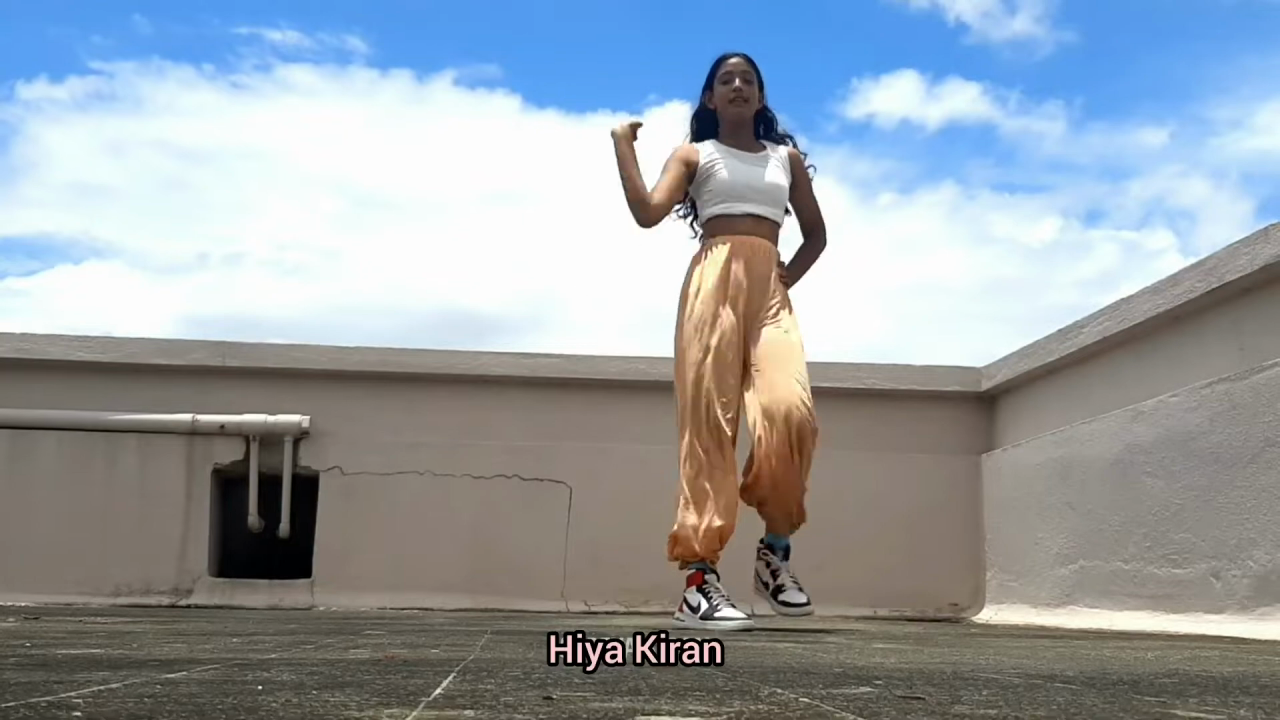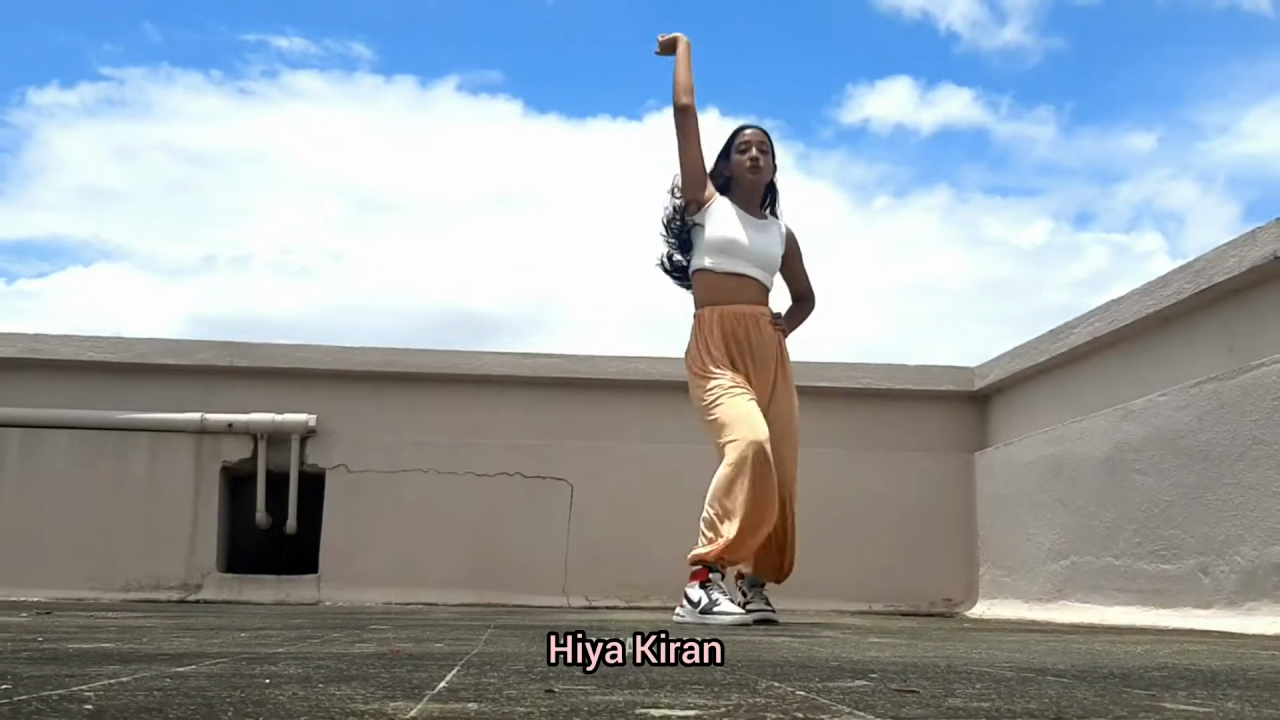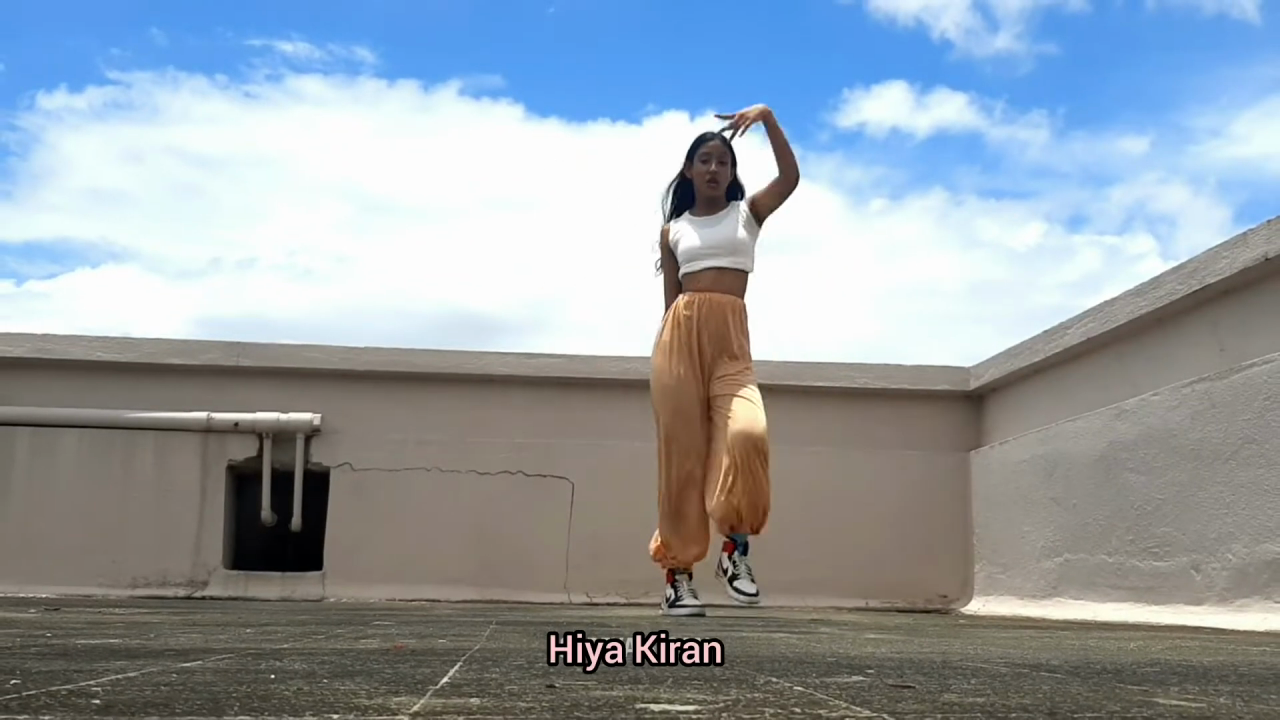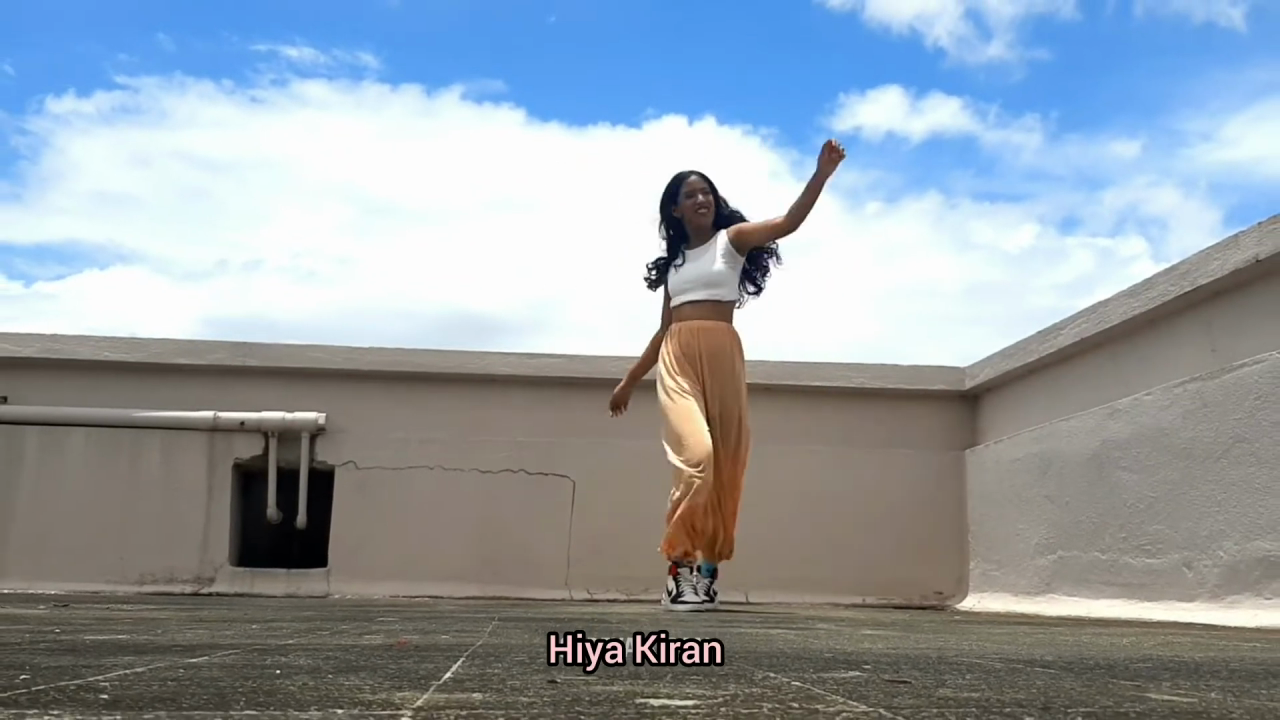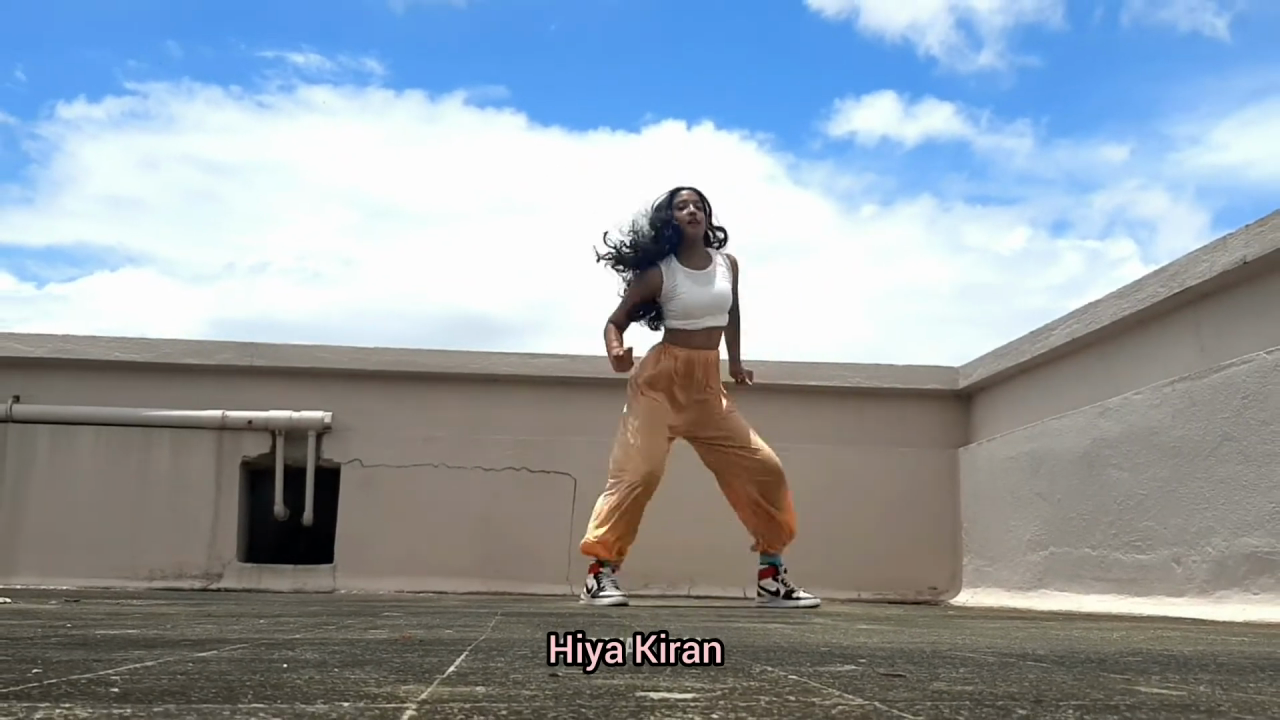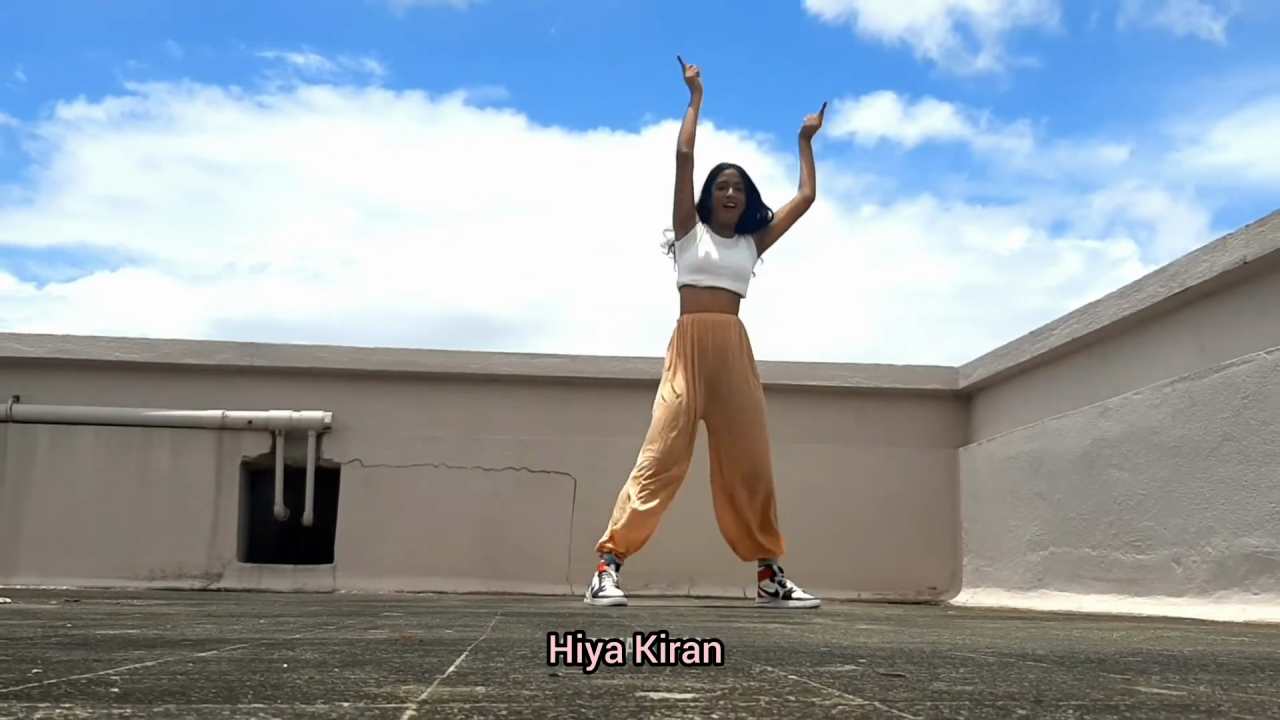
dt=0.7s
person 1, frame 1
left shoulder: (787, 157)
right shoulder: (694, 155)
left elbow: (815, 234)
right elbow: (647, 214)
left wrist: (784, 279)
right wrist: (623, 142)
left hip: (768, 289)
right hip: (714, 281)
left knee: (790, 410)
right knee: (708, 416)
left ankle: (776, 549)
right ankle: (699, 575)
person 1, frame 2
left shoulder: (781, 234)
right shoulder: (705, 200)
left elbow: (805, 296)
right elbow: (683, 111)
left wrist: (782, 326)
right wrist: (682, 50)
left hip: (766, 350)
right hip: (713, 347)
left knee: (776, 471)
right knee: (748, 446)
left ankle: (754, 584)
right ankle: (704, 580)
person 1, frame 3
left shoulder: (751, 211)
right shoulder: (672, 229)
left elbow: (790, 177)
left wrist: (766, 117)
right wrist: (661, 358)
left hip: (732, 336)
right hip: (681, 335)
left knee: (746, 432)
right knee: (681, 453)
left ankle: (735, 547)
right ankle: (678, 575)
person 1, frame 4
left shoulder: (731, 238)
right shoulder: (673, 261)
left elbow: (789, 222)
left wrist: (822, 173)
right wrist: (628, 382)
left hip: (724, 356)
right hip: (675, 362)
left knee: (724, 467)
right knee: (696, 457)
left ankle: (707, 569)
right ankle: (679, 568)
person 1, frame 5
left shoulder: (728, 263)
right shoulder: (658, 270)
right elbow: (616, 321)
left wrist: (736, 363)
right wrist: (616, 349)
left hip: (707, 385)
right hip: (661, 381)
left knee: (765, 468)
right knee: (639, 471)
left ankle: (771, 575)
right ankle: (601, 569)
person 1, frame 6
left shoulder: (755, 241)
right shoulder: (690, 228)
left elbow: (807, 200)
right elbow: (683, 158)
left wrist: (805, 143)
right wrist: (694, 101)
left hip: (735, 349)
right hip: (688, 346)
left knee: (749, 465)
right knee: (663, 457)
left ankle: (769, 574)
right ankle: (608, 564)
